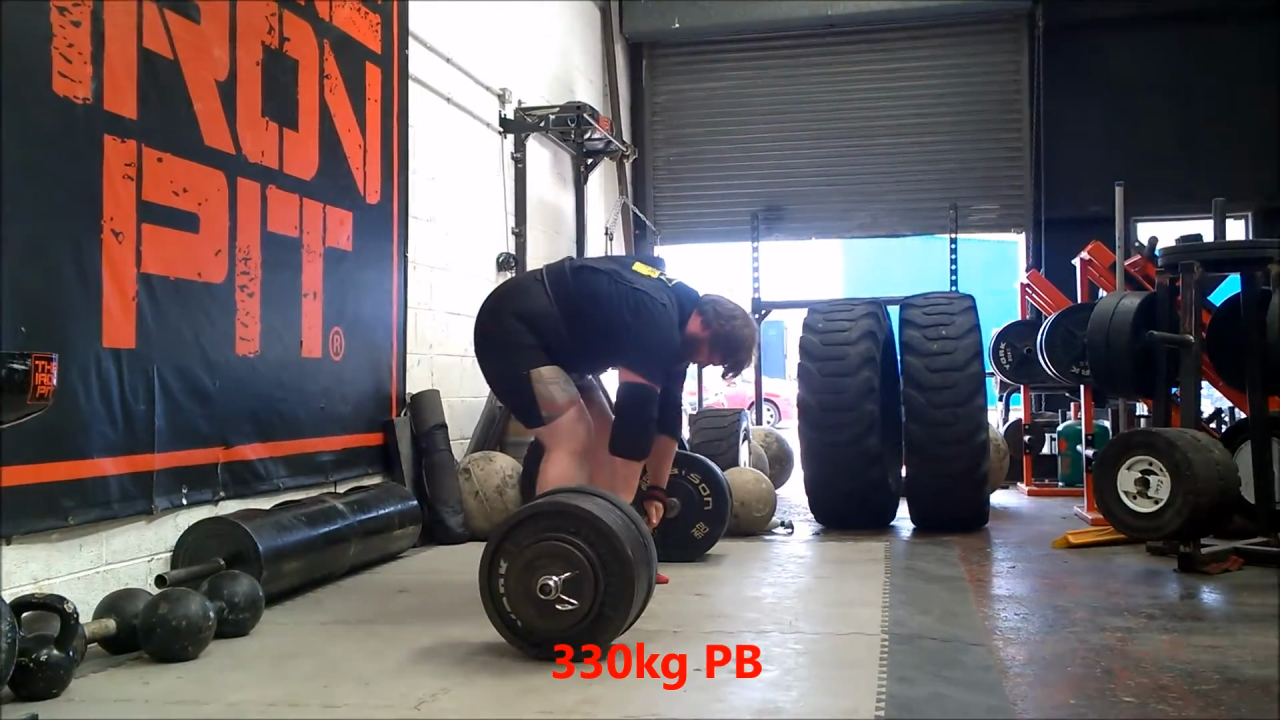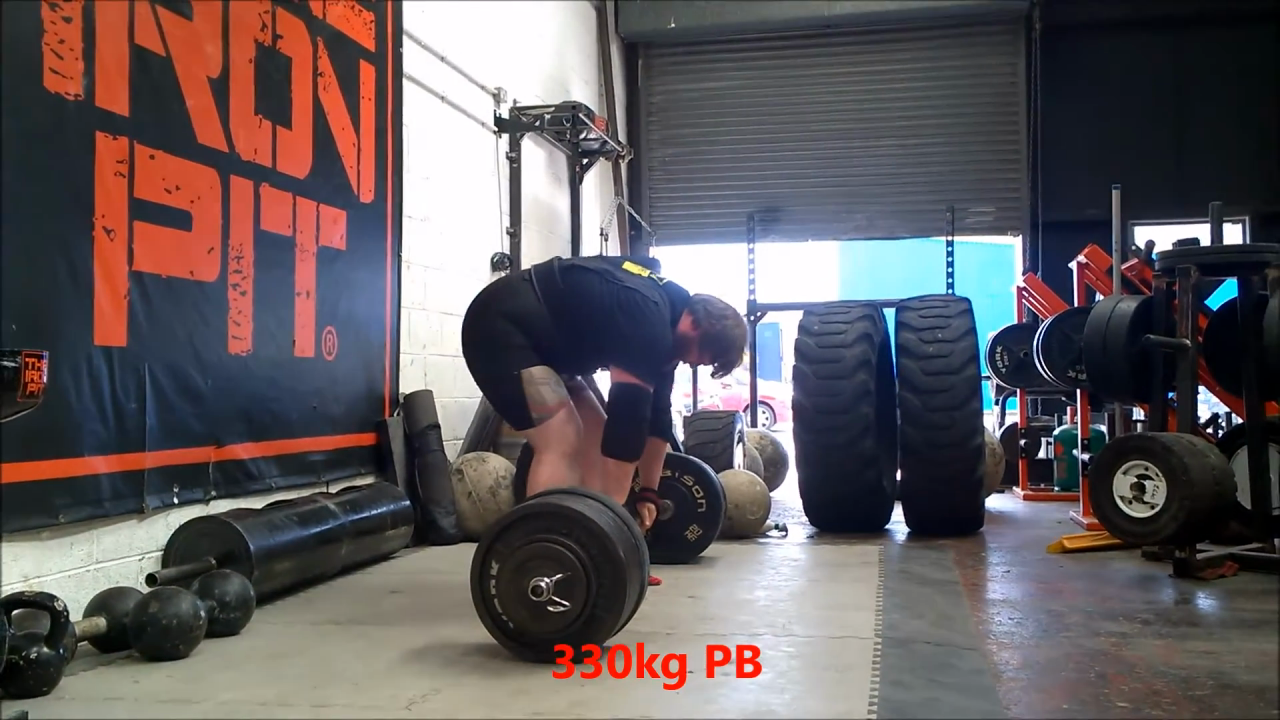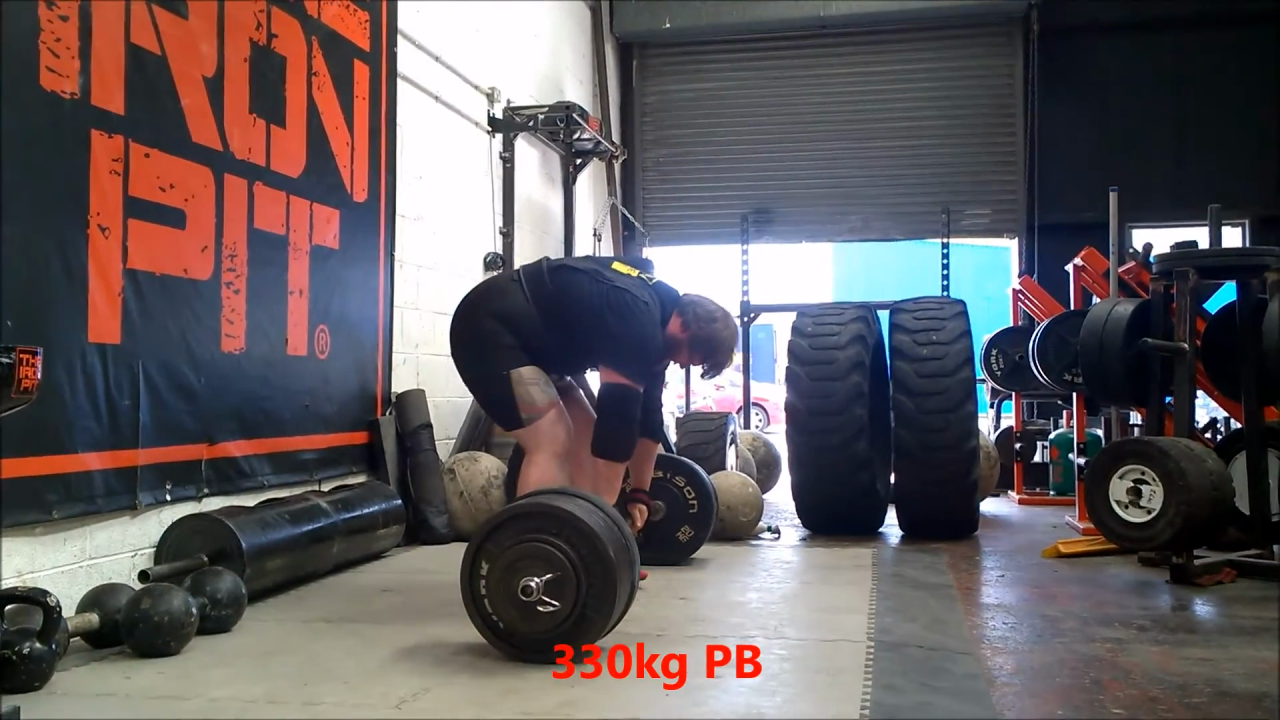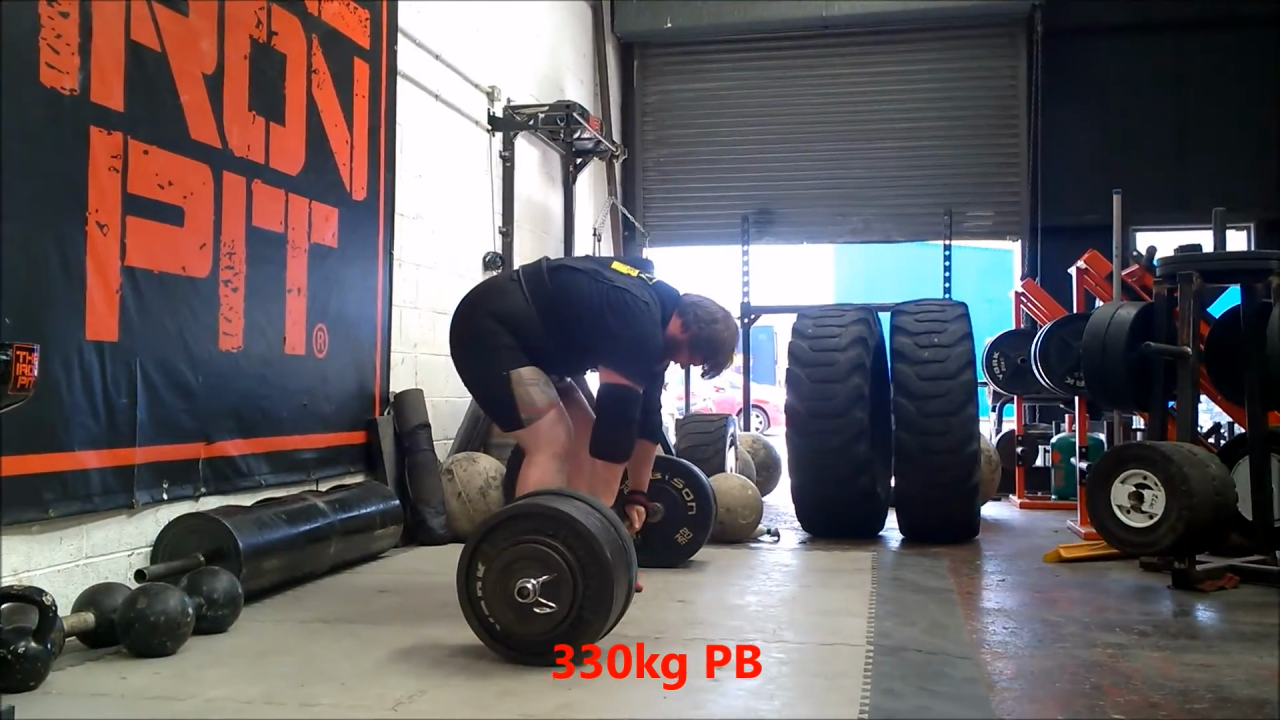
dt=0.1s
person 1, frame 1
left shoulder: (676, 316)
right shoulder: (656, 322)
left elbow: (666, 409)
right elbow: (636, 414)
left wrist: (656, 492)
left hip: (550, 337)
right hip: (512, 327)
left knee: (603, 438)
right knee: (572, 441)
person 1, frame 2
left shoulder: (666, 316)
right shoulder: (648, 321)
left elbow: (655, 410)
right elbow: (628, 414)
left wrist: (648, 493)
left hip: (538, 337)
right hip: (501, 328)
left knee: (593, 438)
right knee: (562, 442)
person 1, frame 3
left shoulder: (656, 322)
right shoulder: (638, 325)
left elbow: (647, 414)
right elbow: (619, 417)
left wrist: (638, 496)
right hip: (490, 330)
left knee: (584, 442)
right knee: (552, 445)
person 1, frame 4
left shoulder: (654, 321)
right shoulder: (637, 321)
left elbow: (646, 412)
right elbow: (617, 417)
left wrist: (637, 495)
left hip: (527, 342)
right hip: (488, 329)
left knee: (582, 441)
right knee: (552, 445)
